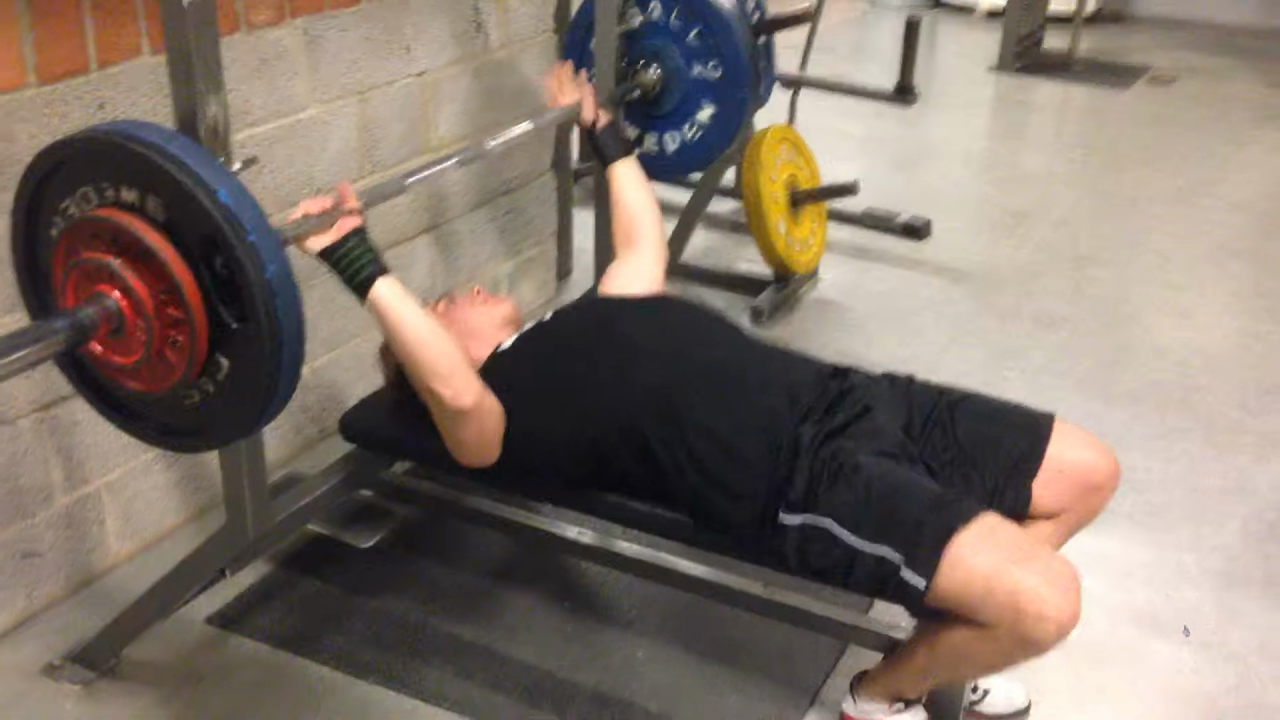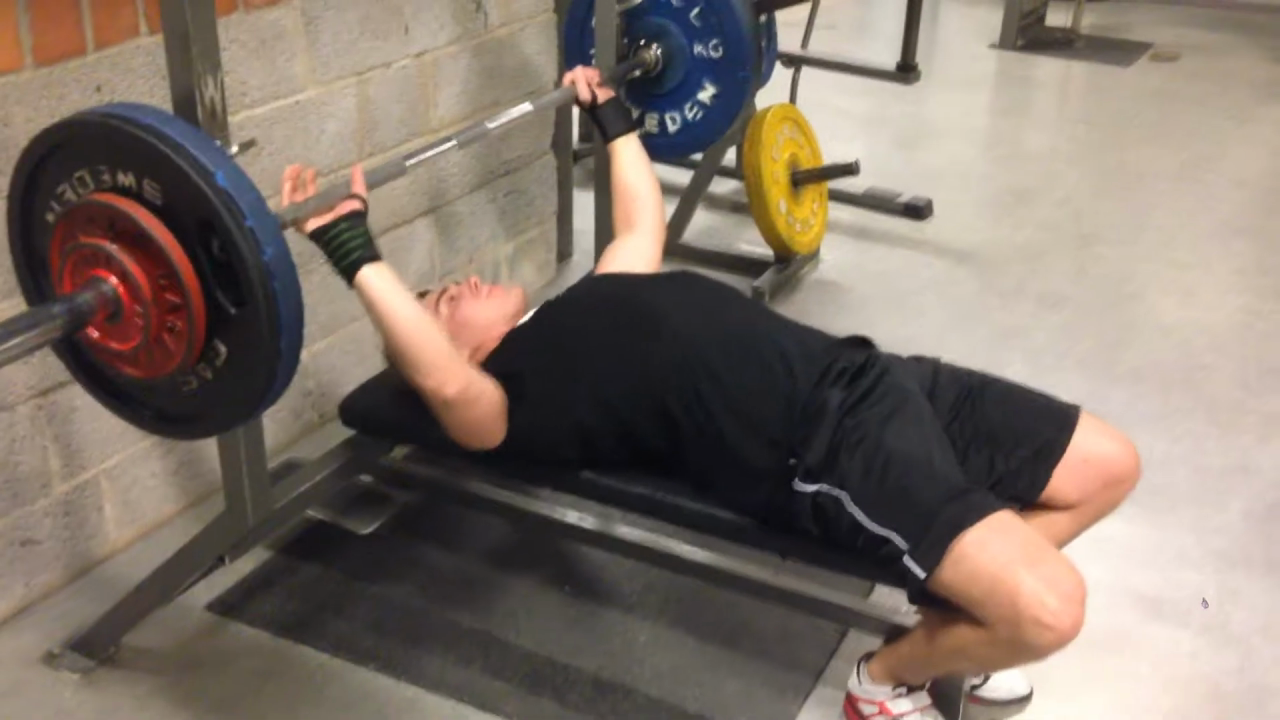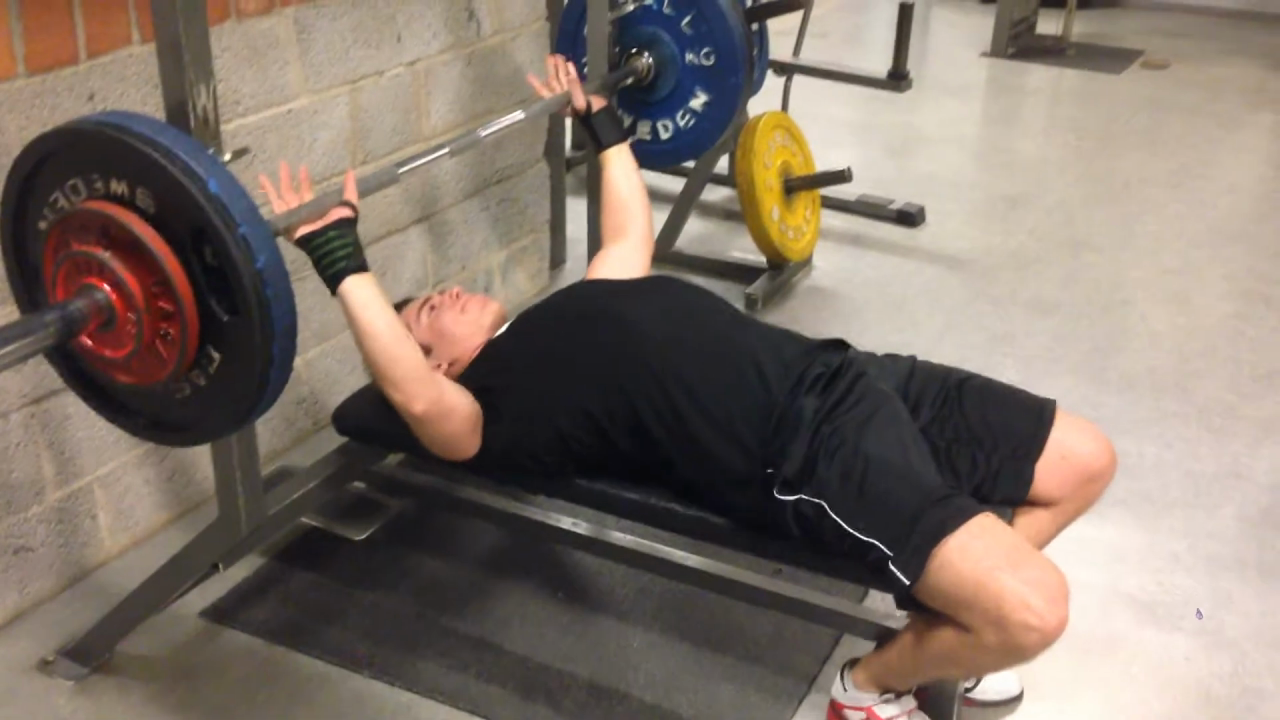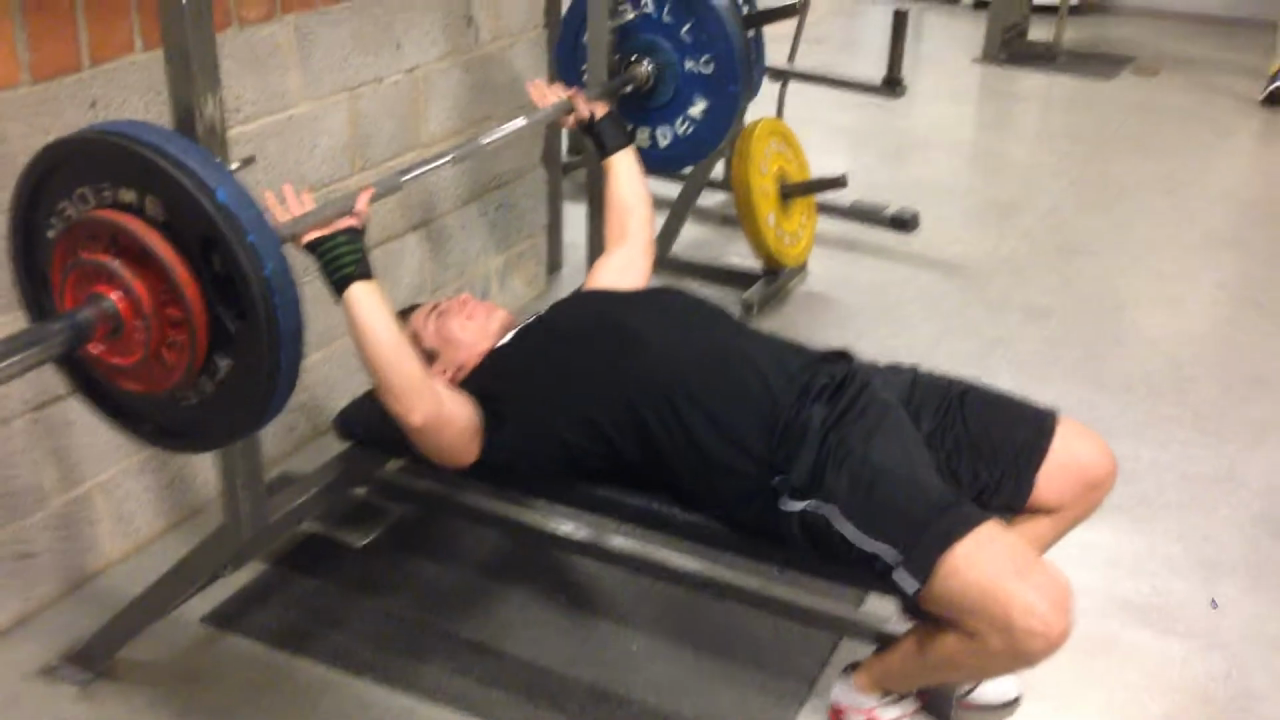
dt=0.5s
person 1, frame 1
left shoulder: (578, 323)
right shoulder: (497, 412)
left elbow: (641, 247)
right elbow: (454, 393)
left wrist: (604, 139)
right wrist: (363, 270)
left hip: (842, 400)
right hip: (806, 478)
left knee: (1088, 475)
right knee: (1042, 608)
left ankle: (948, 636)
person 1, frame 2
left shoulder: (583, 308)
right shoulder: (508, 396)
left elbow: (643, 225)
right elbow: (443, 383)
left wrist: (609, 113)
right wrist: (353, 252)
left hip: (858, 377)
right hip: (820, 450)
left knee: (1109, 466)
right knee: (1045, 613)
left ankle: (950, 617)
person 1, frame 3
left shoulder: (566, 316)
right shoulder: (491, 405)
left elbow: (631, 235)
right elbow: (416, 399)
left wrist: (598, 120)
right wrist: (340, 262)
left hip: (838, 379)
right hip: (802, 455)
left knee: (1085, 463)
right knee: (1029, 615)
left ankle: (941, 619)
person 1, frame 4
left shoulder: (568, 322)
right shoulder: (495, 411)
left elbow: (632, 241)
right elbow: (415, 411)
left wrist: (602, 128)
right wrist: (346, 267)
left hip: (839, 388)
right hip: (804, 466)
left knee: (1085, 471)
right knee: (1033, 621)
left ankle: (938, 622)
